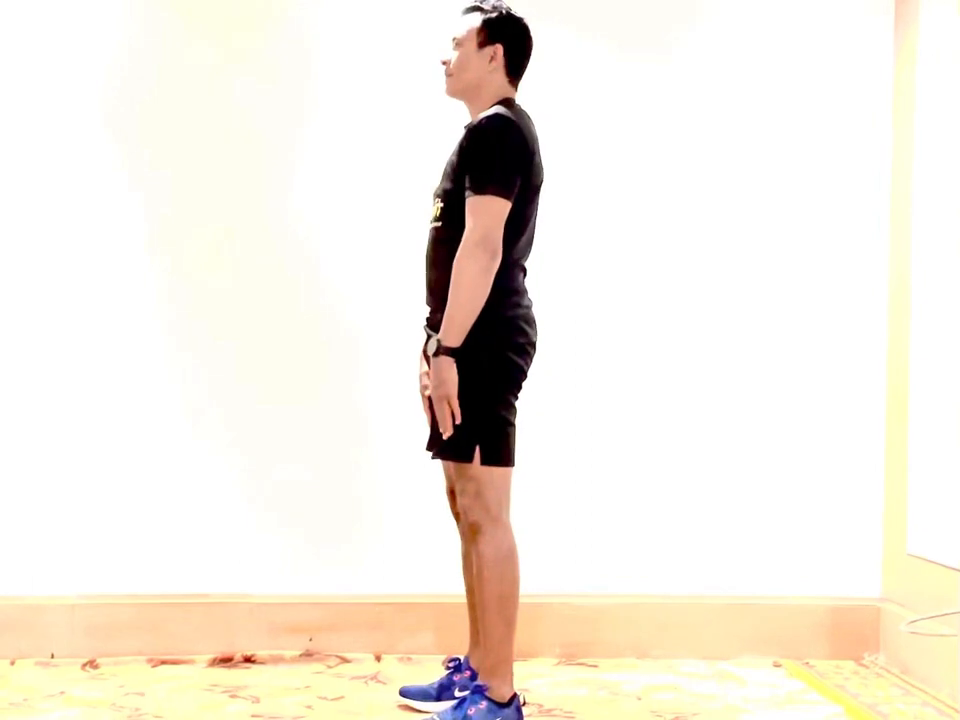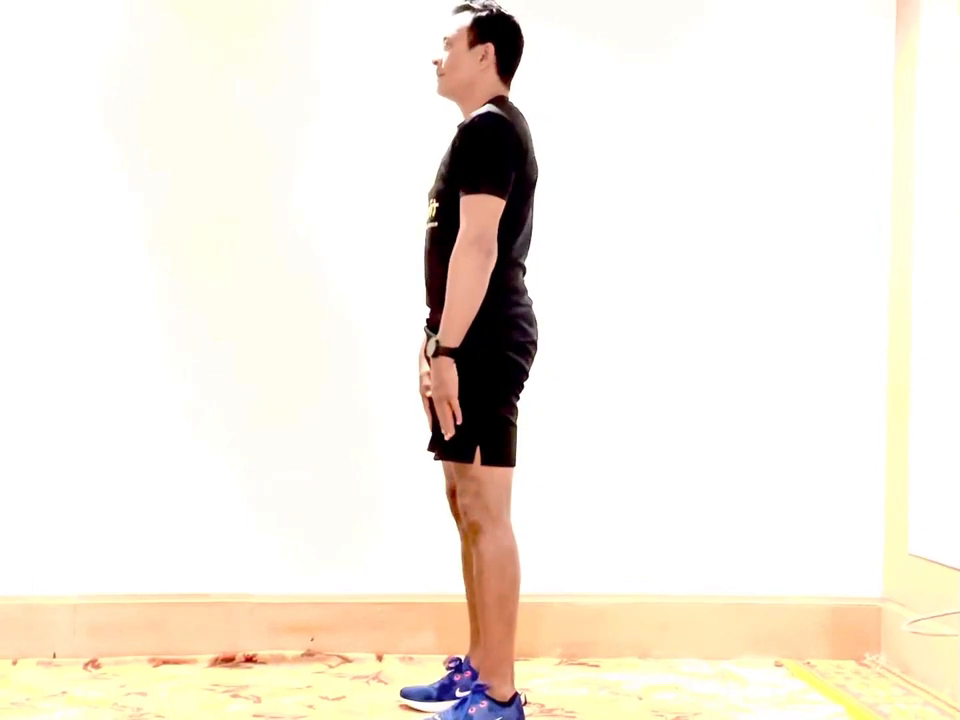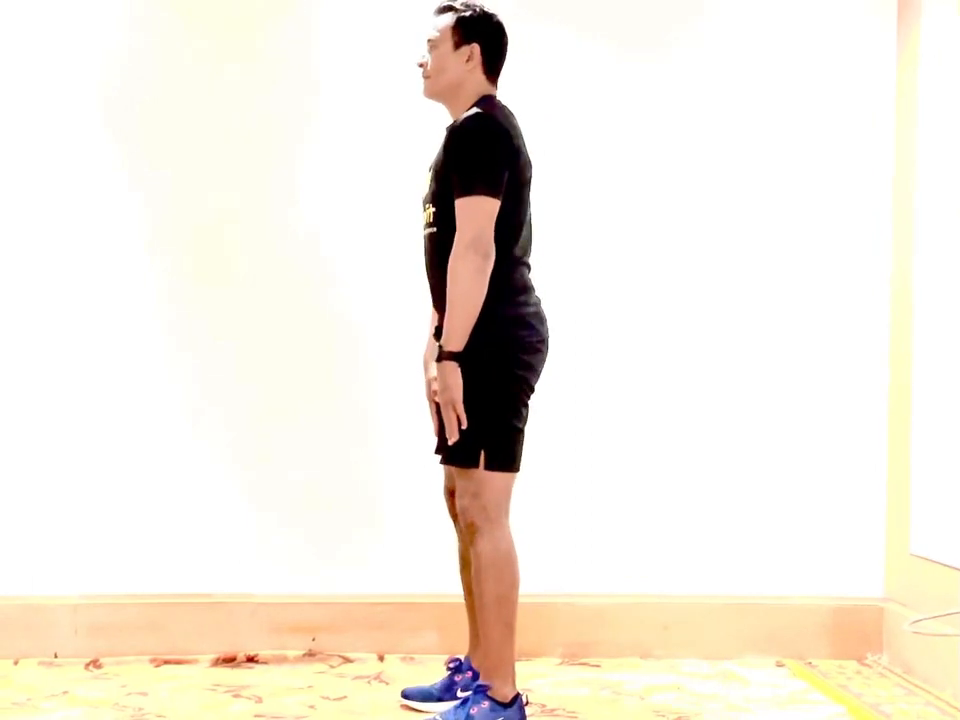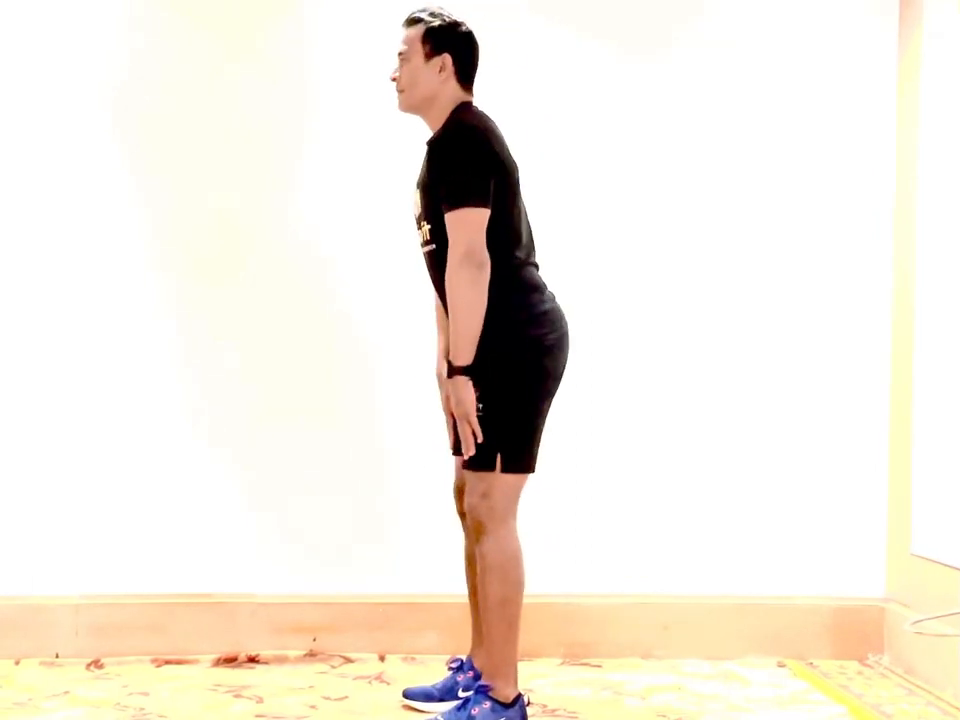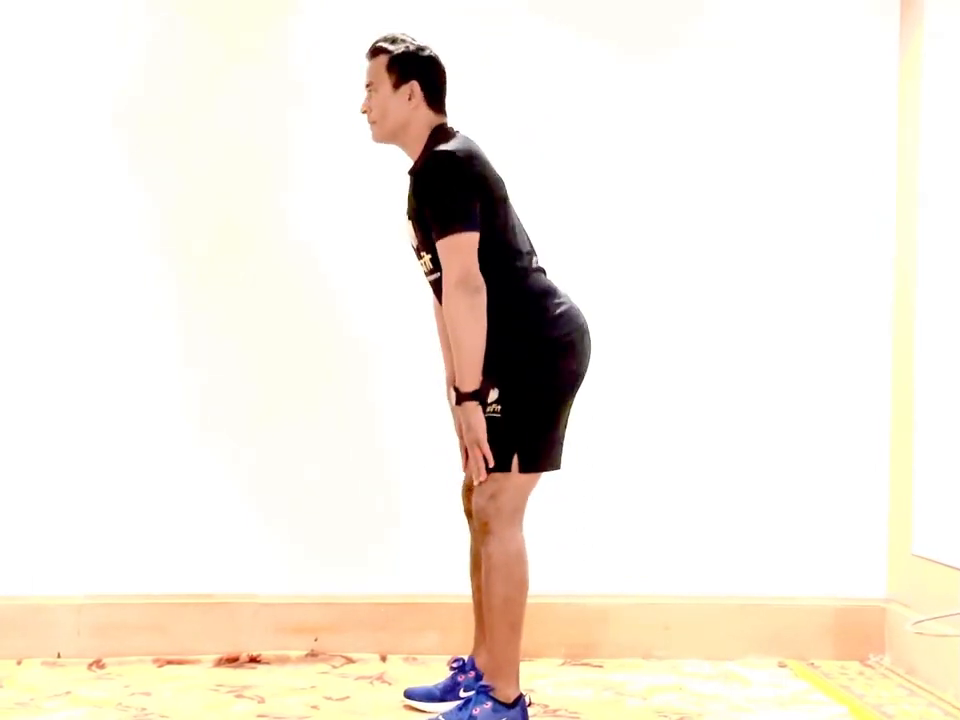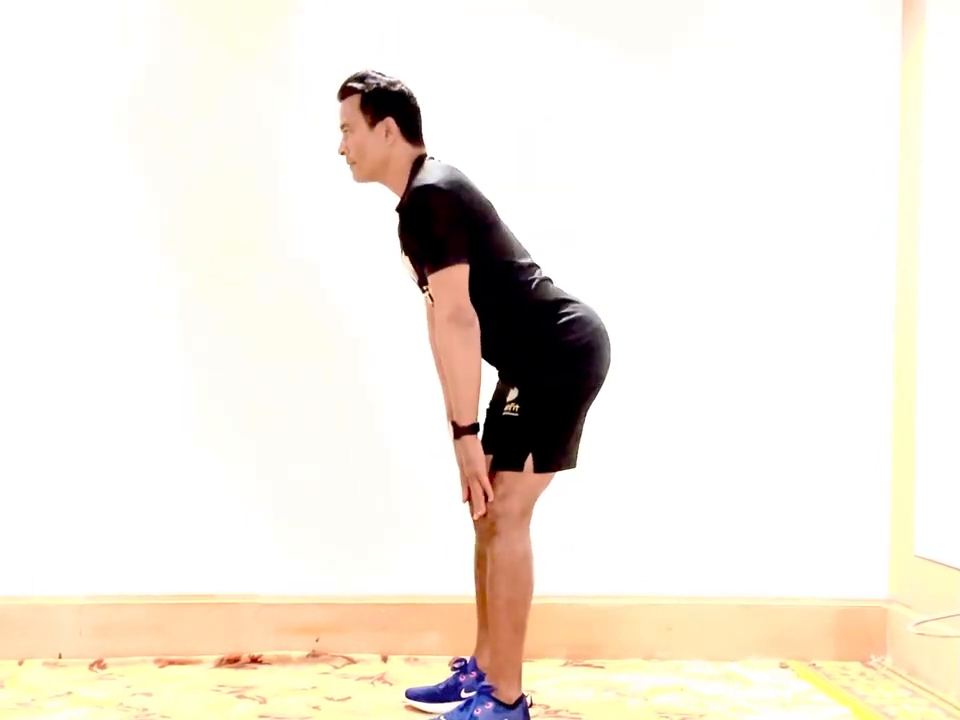
dt=0.3s
person 1, frame 1
left shoulder: (497, 128)
right shoulder: (493, 132)
left elbow: (483, 247)
left wrist: (448, 350)
right wrist: (441, 346)
left hip: (482, 344)
right hip: (470, 342)
left knee: (484, 513)
right knee: (469, 508)
person 1, frame 2
left shoulder: (487, 127)
right shoulder: (489, 130)
left elbow: (477, 245)
left wrist: (447, 350)
right wrist: (442, 345)
left hip: (483, 344)
right hip: (472, 342)
left knee: (484, 512)
right knee: (467, 507)
person 1, frame 3
left shoulder: (479, 128)
right shoulder: (475, 131)
left elbow: (475, 248)
left wrist: (450, 354)
right wrist: (442, 348)
left hip: (493, 345)
right hip: (480, 344)
left knee: (482, 512)
right knee: (464, 506)
person 1, frame 4
left shoulder: (460, 138)
right shoulder: (453, 141)
left elbow: (469, 261)
left wrist: (460, 370)
right wrist: (452, 361)
left hip: (517, 346)
right hip: (500, 346)
left knee: (489, 511)
right knee: (473, 507)
person 1, frame 5
left shoulder: (444, 164)
right shoulder: (435, 166)
left elbow: (465, 285)
right elbow: (449, 287)
left wrist: (469, 398)
right wrist: (459, 386)
left hip: (538, 350)
right hip: (524, 350)
left knee: (497, 512)
right knee: (481, 503)
person 1, frame 6
left shoulder: (429, 198)
right shoulder: (427, 194)
left elbow: (457, 319)
right elbow: (450, 319)
left wrist: (465, 432)
right wrist: (461, 425)
left hip: (559, 351)
right hip: (547, 352)
left knee: (503, 510)
right knee: (489, 508)
